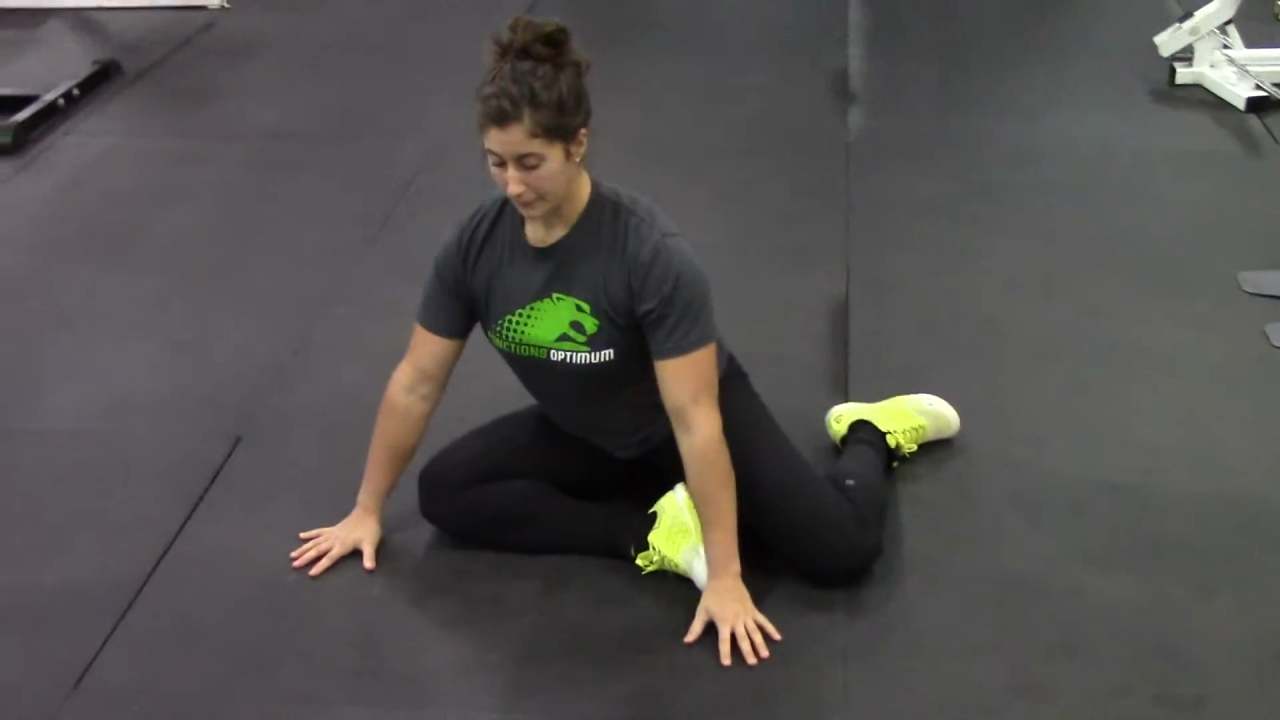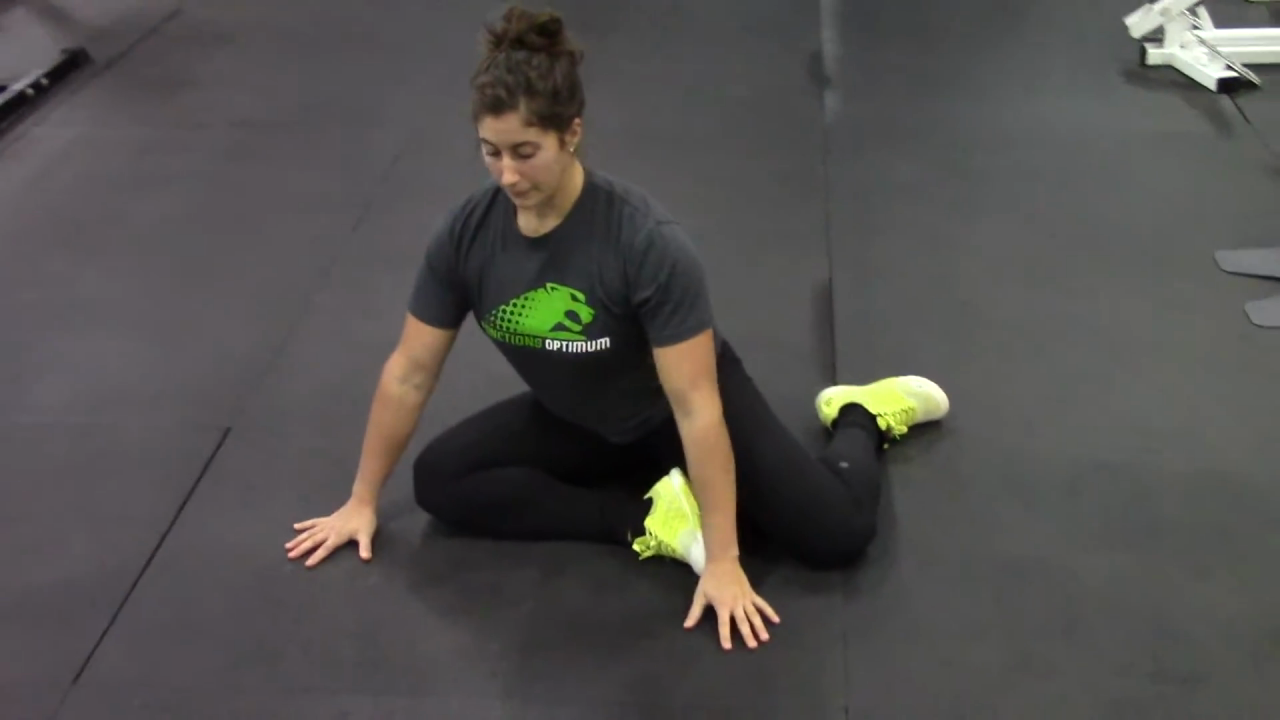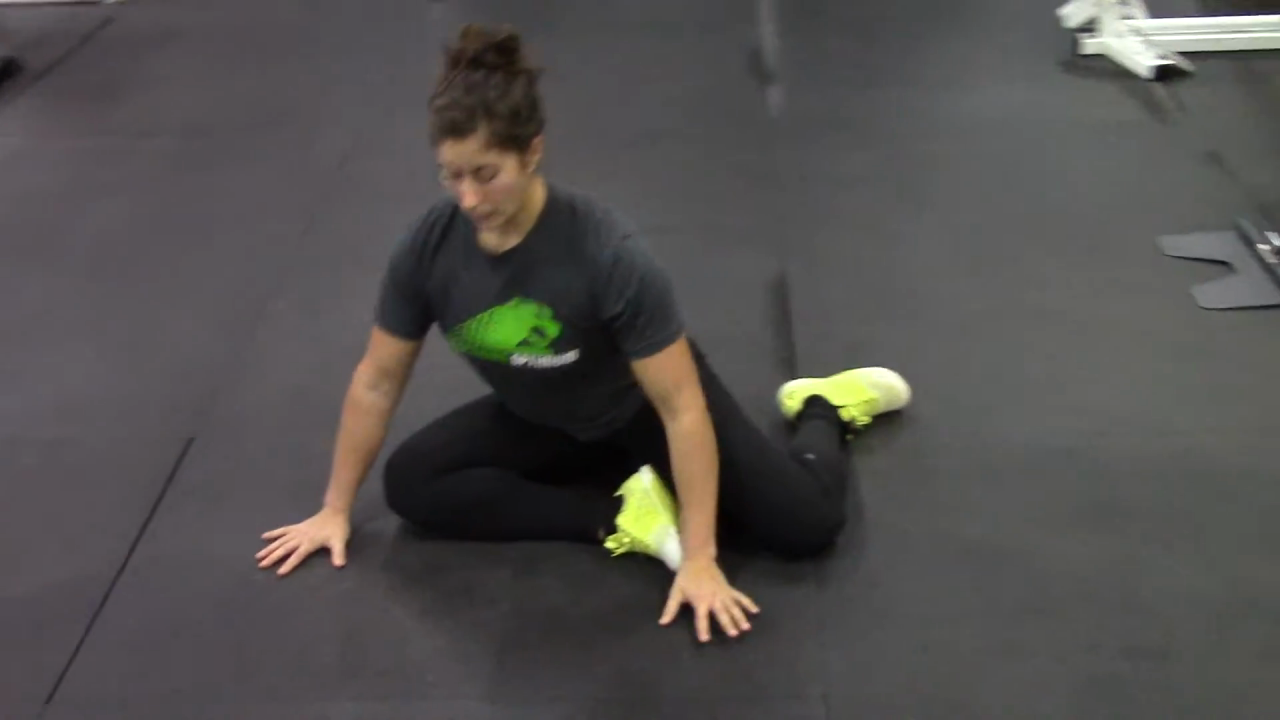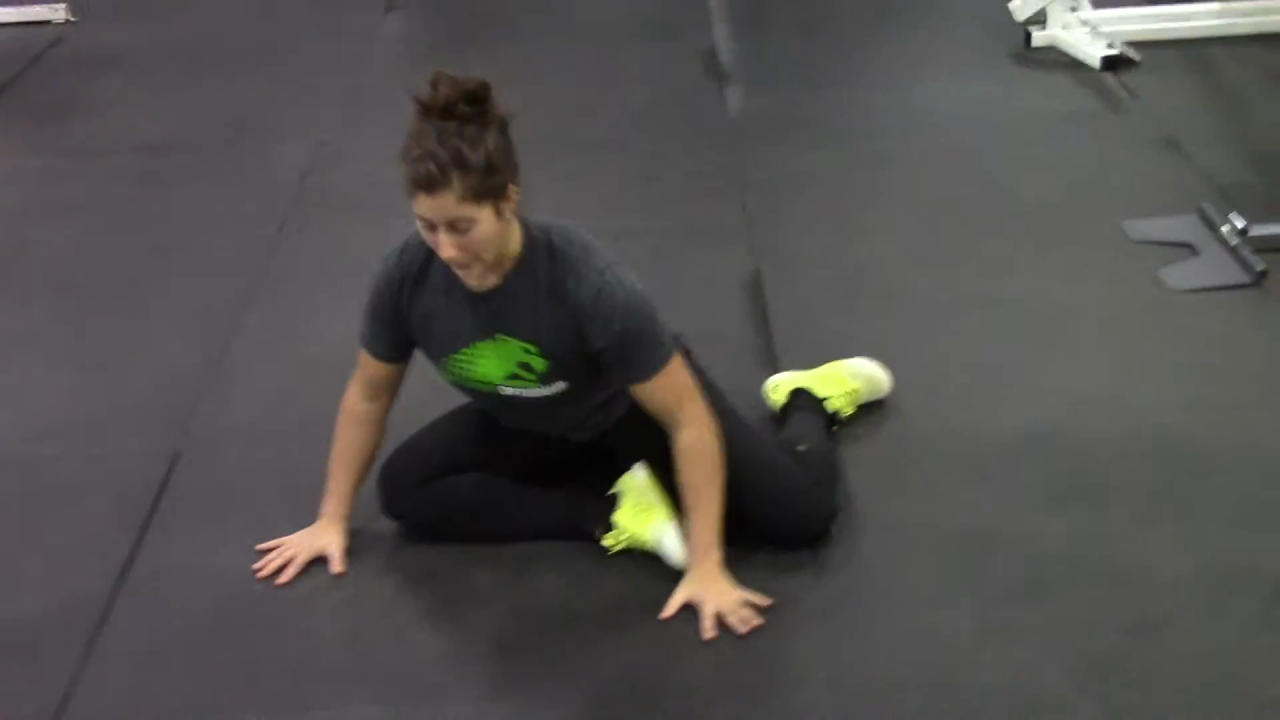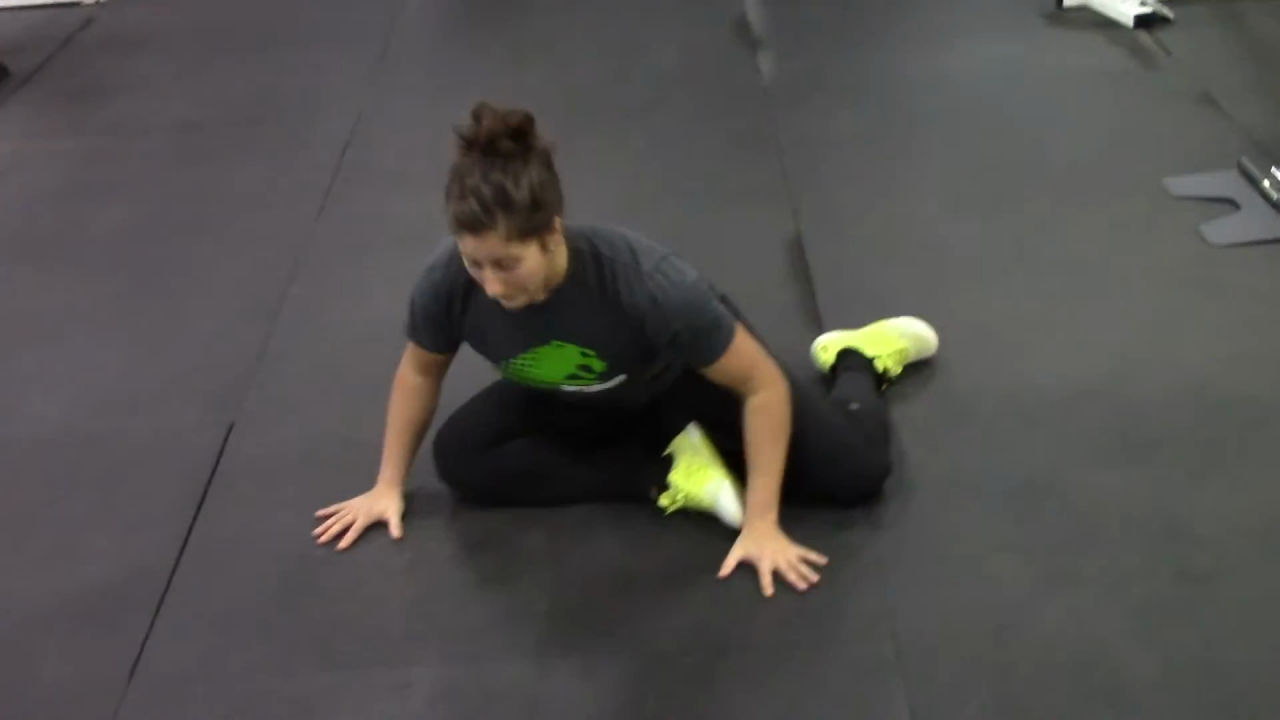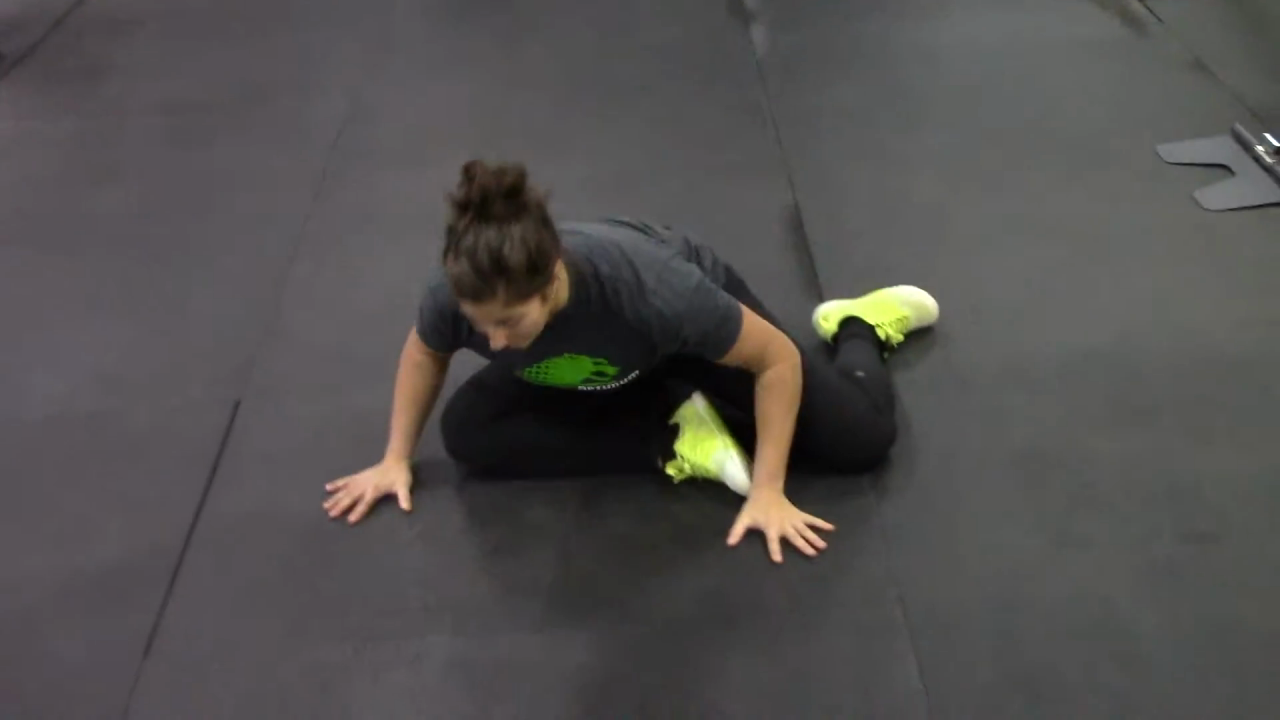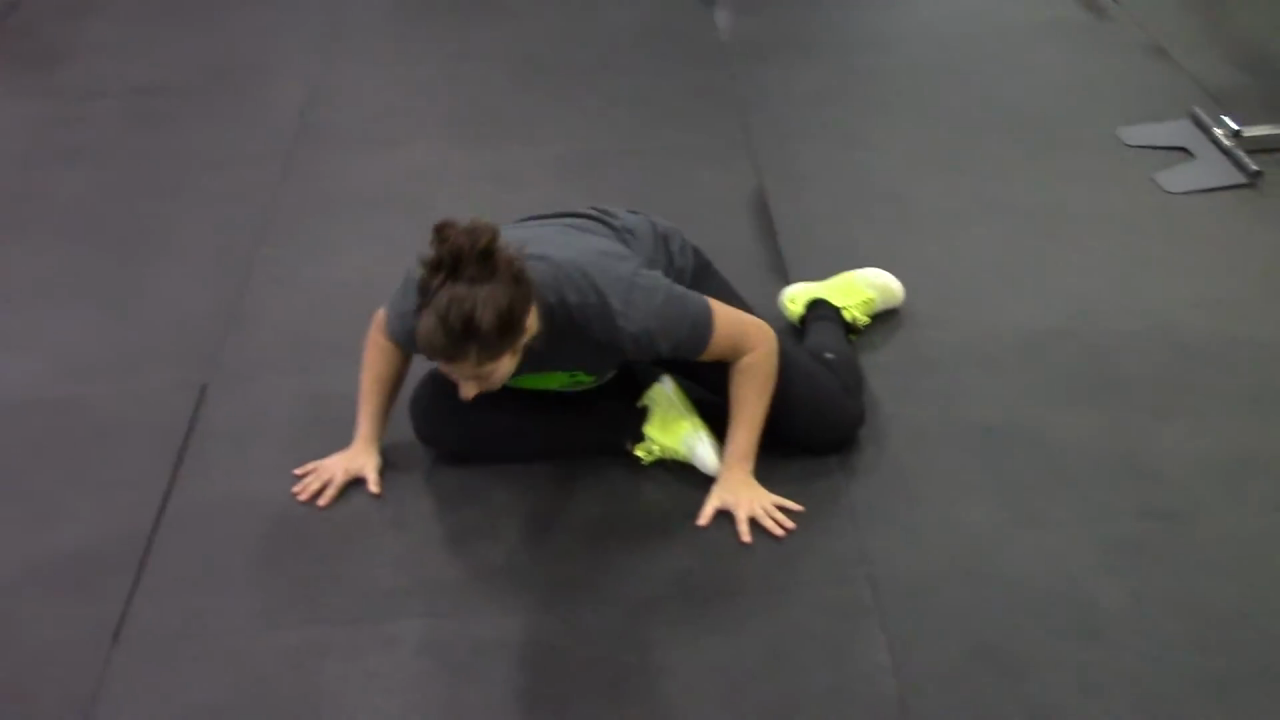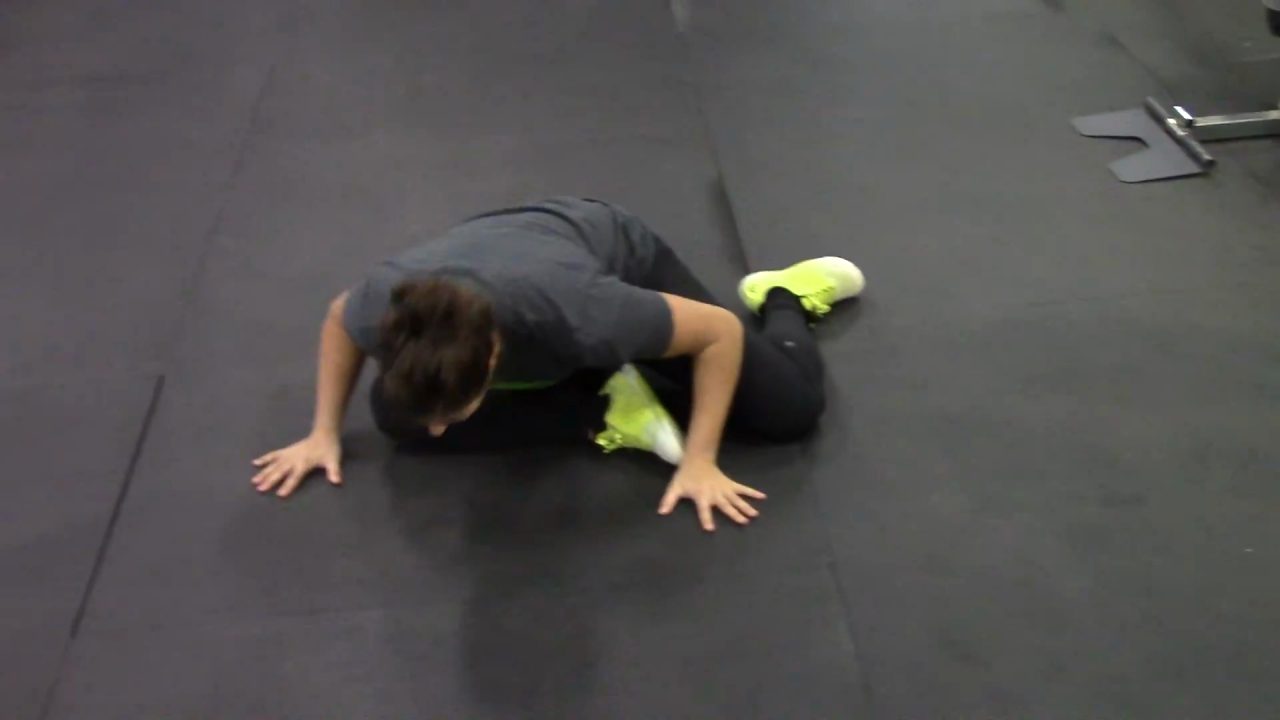
dt=0.2s
person 1, frame 1
left shoulder: (652, 253)
right shoulder: (476, 243)
left elbow: (694, 421)
right elbow: (416, 383)
left wrist: (725, 578)
right wrist: (366, 511)
left hip: (690, 415)
right hip: (581, 434)
left knee: (840, 553)
right knee: (443, 493)
left ankle: (870, 434)
right ankle: (652, 530)
person 1, frame 2
left shoulder: (647, 241)
right shoulder: (466, 233)
left elbow: (695, 406)
right elbow: (409, 373)
left wrist: (724, 562)
right wrist: (361, 502)
left hip: (673, 408)
right hip: (573, 419)
left knee: (837, 535)
right knee: (439, 480)
left ankle: (862, 416)
right ankle: (650, 517)
person 1, frame 3
left shoulder: (610, 254)
right shoulder: (427, 247)
left elbow: (680, 409)
right elbow: (377, 383)
left wrist: (700, 560)
right wrist: (335, 509)
left hip: (641, 407)
right hip: (539, 420)
left knee: (805, 526)
right knee: (409, 484)
left ankle: (823, 408)
right ankle: (619, 514)
person 1, frame 4
left shoulder: (591, 285)
right shoulder: (406, 277)
left elbow: (688, 421)
right elbow: (368, 397)
left wrist: (705, 566)
right wrist: (332, 519)
left hip: (634, 408)
right hip: (525, 427)
left knee: (800, 516)
right knee: (404, 491)
left ankle: (809, 400)
right ankle: (615, 512)
person 1, frame 5
left shoulder: (647, 283)
right shoulder: (447, 283)
left elbow: (763, 387)
right elbow: (420, 372)
left wrist: (762, 524)
right wrist: (388, 485)
left hip: (689, 371)
left knee: (855, 473)
right knee: (459, 459)
left ankle: (857, 357)
right ankle: (670, 471)
person 1, frame 6
left shoulder: (656, 290)
right shoulder: (454, 296)
left elbow: (779, 361)
right elbow: (423, 354)
left wrist: (767, 493)
right wrist: (396, 458)
left hip: (687, 343)
left knee: (861, 438)
right knee: (467, 434)
left ankle: (859, 325)
right ankle: (677, 441)
person 1, frame 7
left shoulder: (625, 304)
right shoulder: (427, 314)
left elbow: (756, 346)
right elbow: (382, 331)
left wrist: (736, 475)
right wrist: (364, 443)
left hip: (663, 274)
left knee: (829, 421)
right knee: (434, 420)
left ankle: (824, 307)
right ankle: (646, 421)
person 1, frame 8
left shoulder: (583, 318)
right shoulder: (383, 319)
left elbow: (721, 332)
right elbow: (339, 319)
left wrist: (699, 461)
right wrist: (324, 434)
left hip: (622, 260)
left knee: (791, 409)
right knee: (393, 416)
left ankle: (786, 294)
right ankle: (606, 410)
